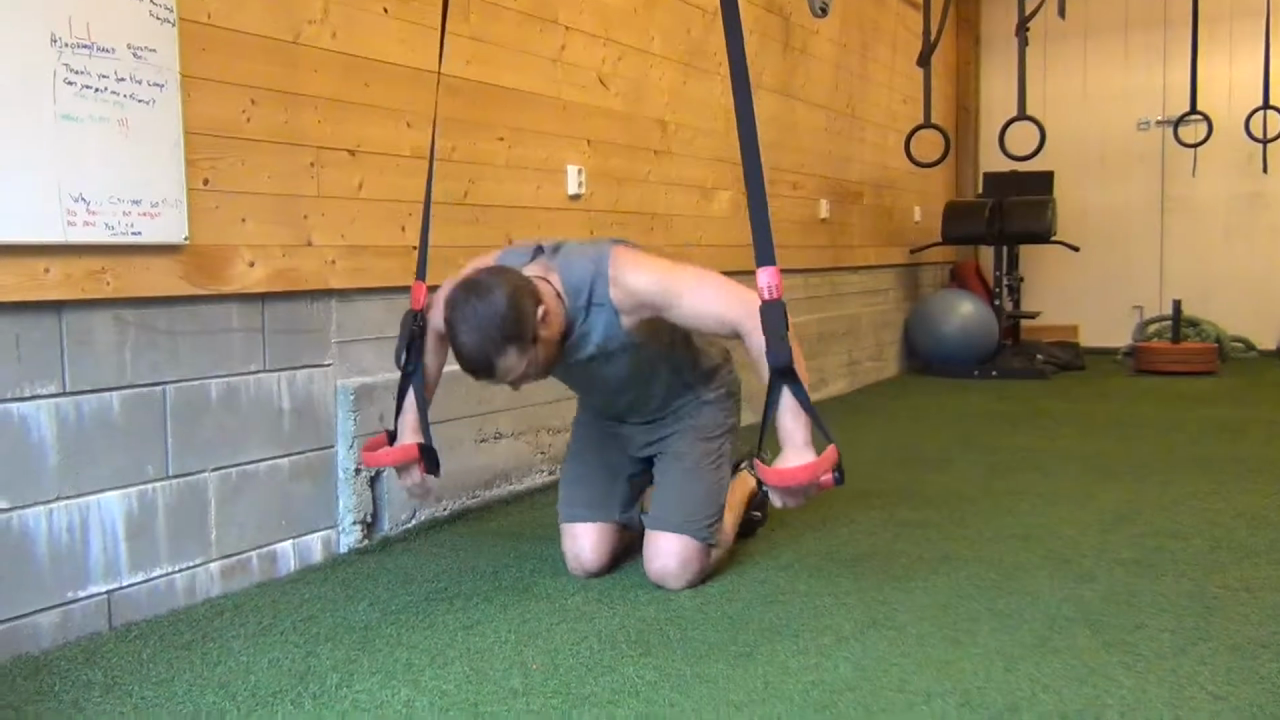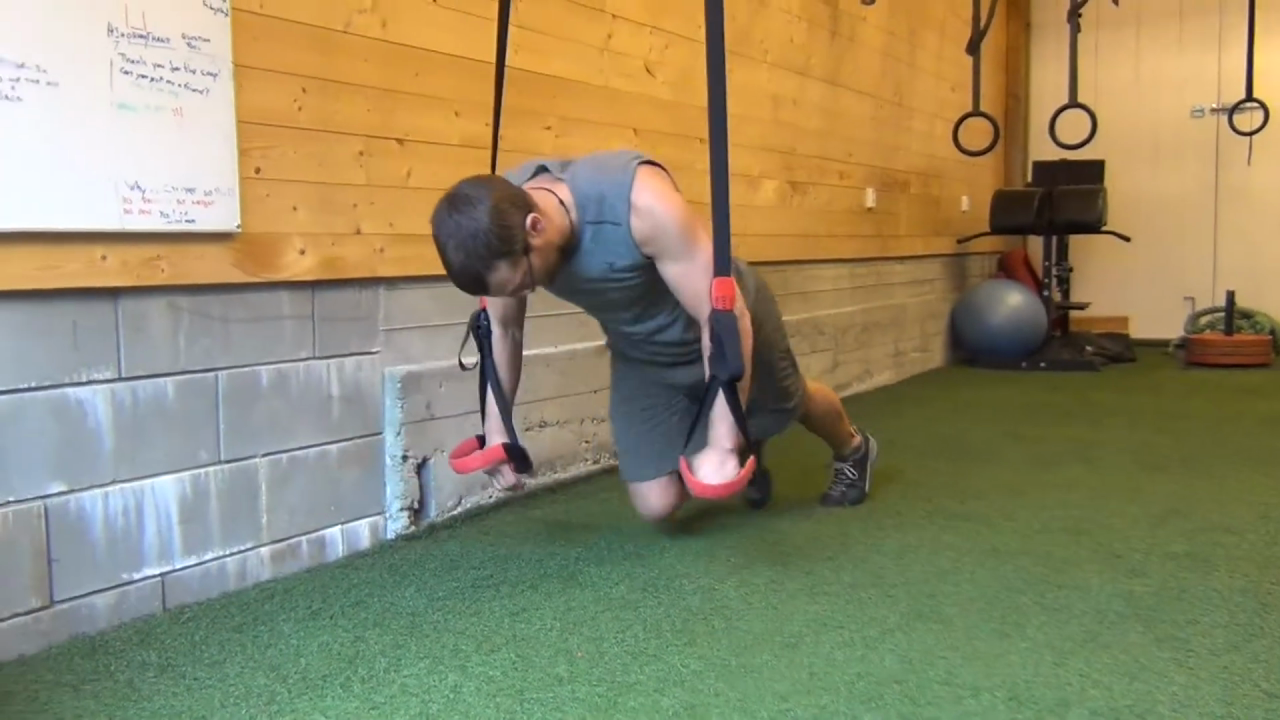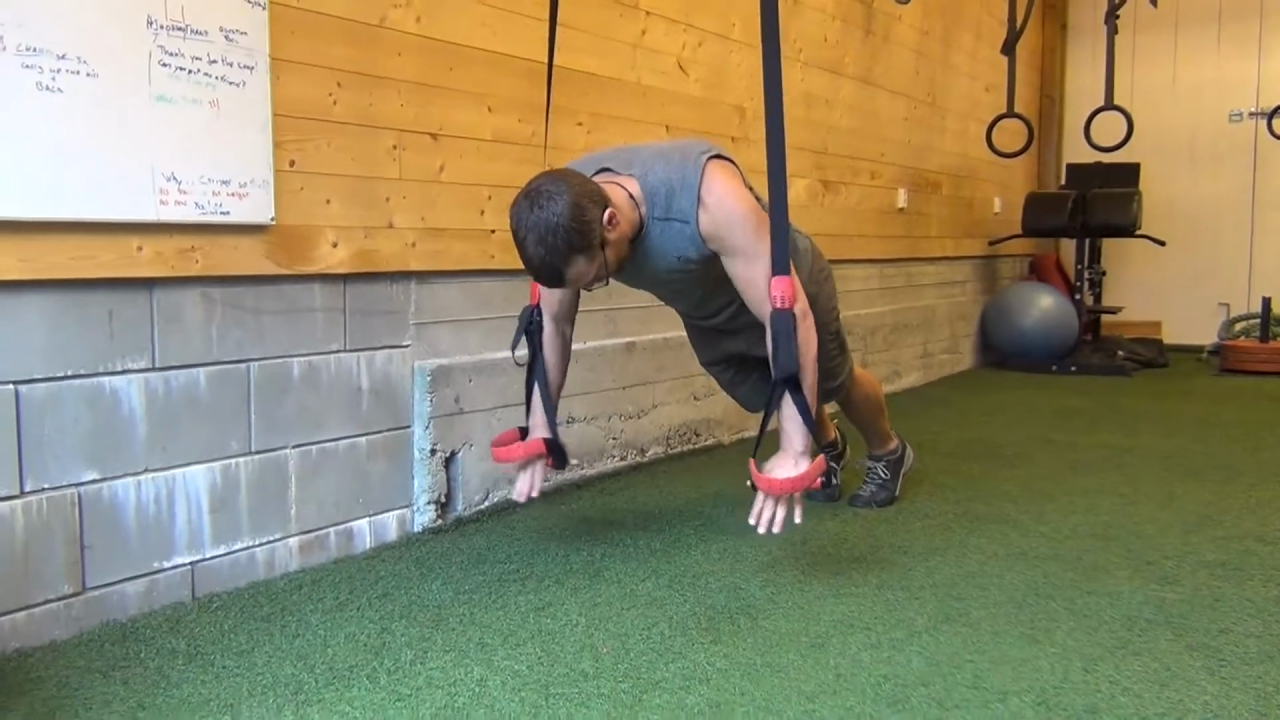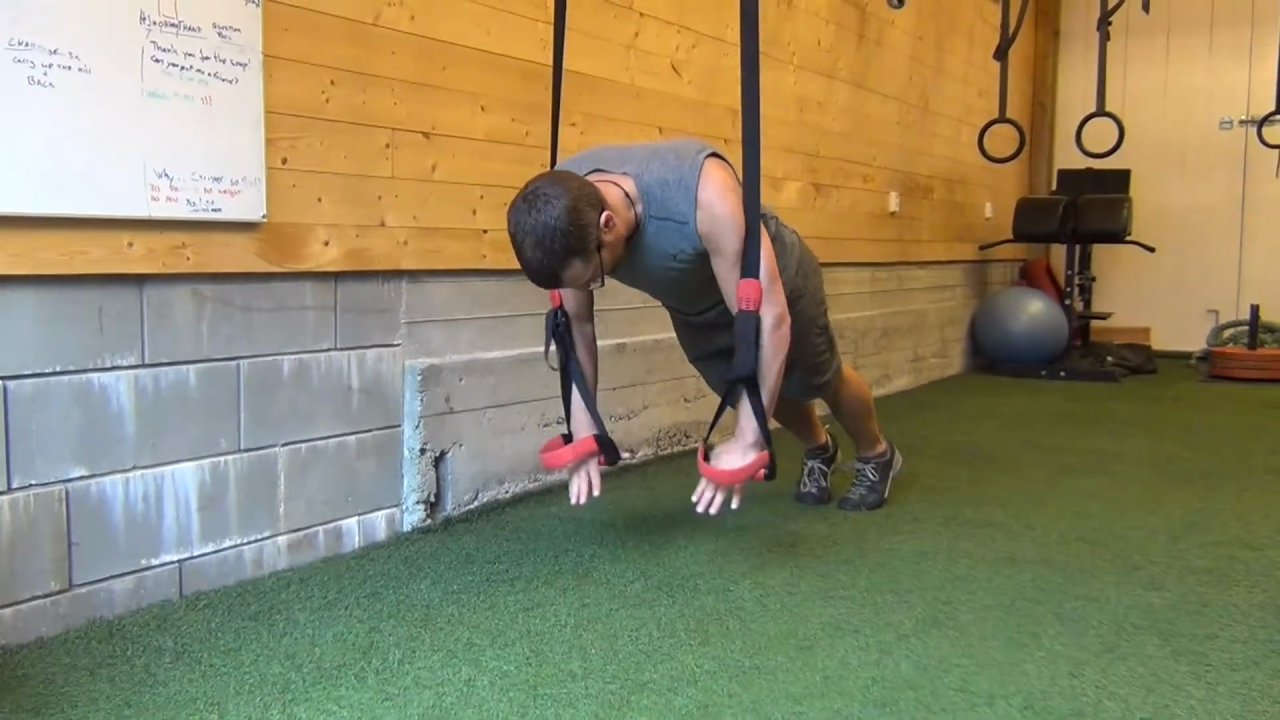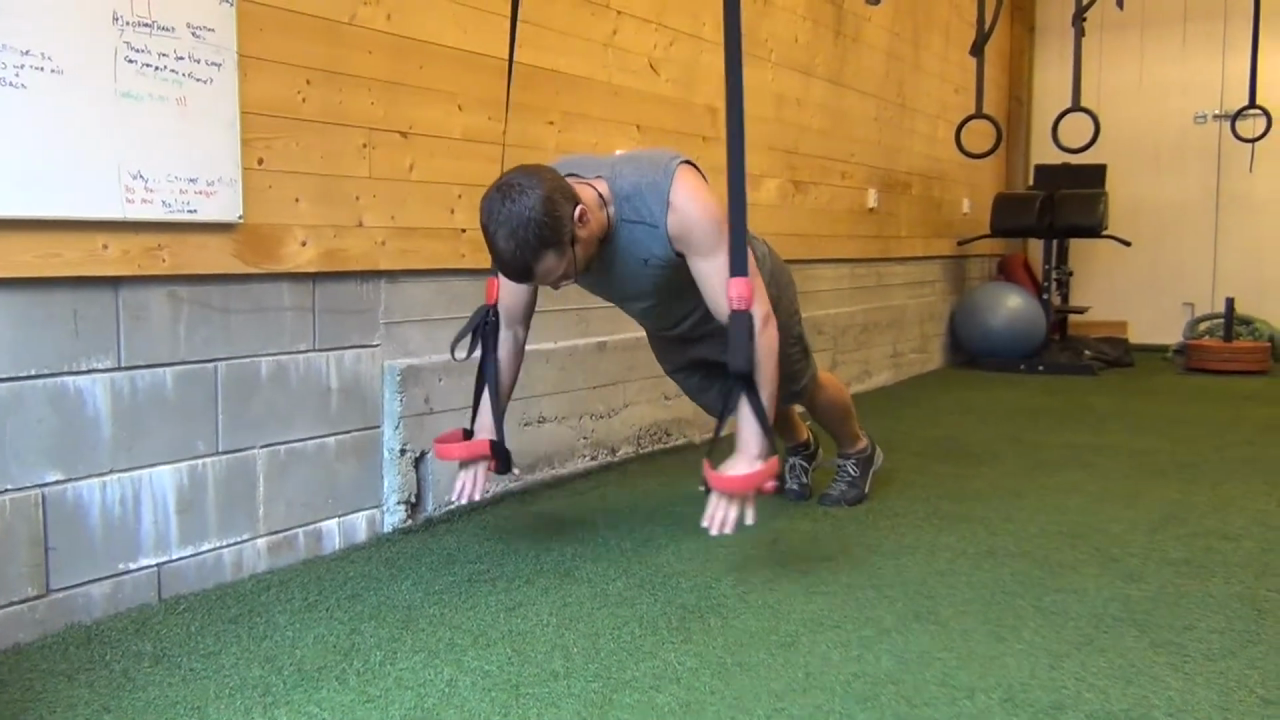
dt=1s
person 1, frame 1
left shoulder: (620, 280)
right shoulder: (492, 282)
left elbow: (759, 315)
right elbow: (431, 325)
left wrist: (796, 445)
right wrist: (410, 424)
left hip: (691, 405)
right hip: (605, 413)
left knee: (671, 570)
right knee: (585, 558)
left ankle: (740, 486)
right ankle: (651, 498)
person 1, frame 2
left shoulder: (640, 201)
right shoulder: (502, 222)
right elbow: (504, 329)
left wrist: (724, 443)
right wrist: (497, 427)
right hip: (640, 352)
left knee: (786, 405)
right knee: (656, 504)
left ankle: (852, 449)
person 1, frame 3
left shoulder: (709, 195)
right shoulder: (567, 213)
left elbow: (790, 318)
right elbow: (554, 324)
left wrist: (793, 452)
right wrist: (540, 426)
left knee: (834, 381)
right knee: (766, 397)
left ankle: (888, 453)
right ankle: (830, 448)
person 1, frame 4
left shoulder: (705, 195)
right shoulder: (562, 207)
left elbow: (770, 318)
right elbow: (577, 323)
left wrist: (747, 441)
right wrist: (583, 431)
left hip: (775, 281)
left knee: (819, 381)
right knee: (771, 386)
left ankle: (876, 456)
right ankle: (819, 451)
person 1, frame 5
left shoulder: (675, 199)
right shoulder: (532, 221)
left elbow: (753, 322)
right elbow: (509, 328)
left wrist: (750, 452)
right wrist: (484, 435)
left hip: (746, 299)
left knee: (799, 386)
right knee: (737, 402)
left ankle: (857, 452)
right ankle: (800, 449)
